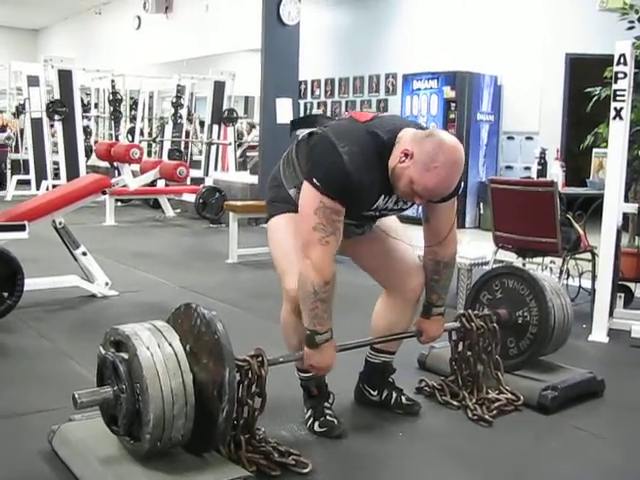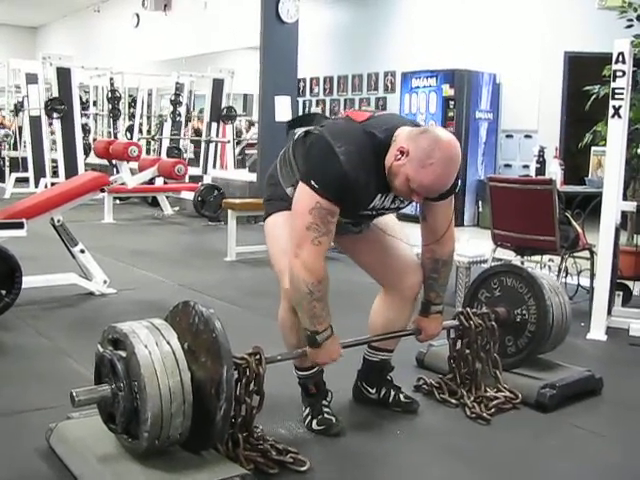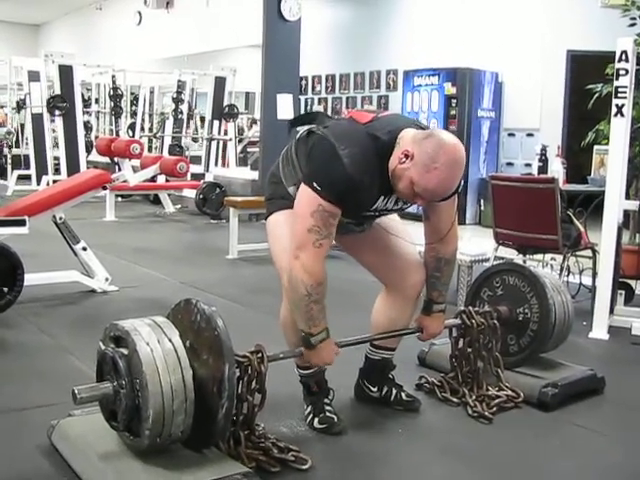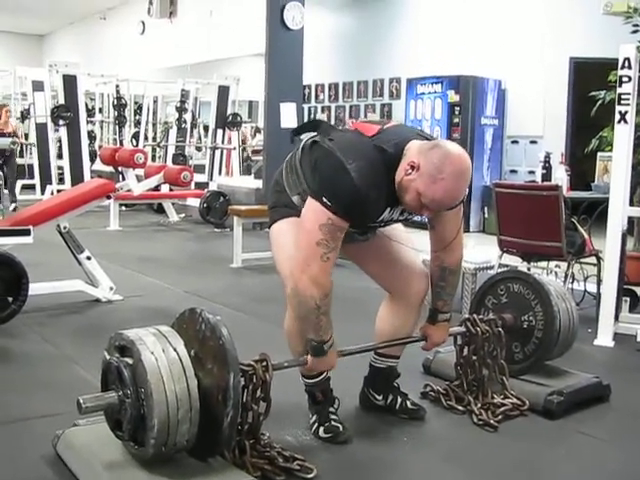
dt=0.5s
person 1, frame 1
left shoulder: (437, 168)
right shoulder: (343, 159)
left elbow: (441, 242)
right elbow: (318, 259)
left wrist: (434, 311)
right wrist: (319, 340)
left hip: (362, 207)
right hip: (296, 196)
left knee: (411, 280)
right knee: (299, 288)
left ankle: (374, 381)
right ankle: (314, 394)
person 1, frame 2
left shoulder: (434, 166)
right shoulder: (339, 160)
left elbow: (439, 240)
right elbow: (306, 257)
left wrist: (433, 309)
right wrist: (320, 337)
left hip: (358, 205)
right hip: (292, 194)
left knee: (409, 277)
right knee: (296, 287)
left ankle: (373, 379)
right ankle: (312, 392)
person 1, frame 3
left shoulder: (437, 166)
right shoulder: (343, 162)
left elbow: (441, 240)
right elbow: (307, 261)
left wrist: (435, 308)
right wrist: (317, 340)
left hip: (360, 204)
right hip: (294, 191)
left knee: (411, 275)
right knee: (298, 286)
left ankle: (374, 378)
right ankle: (314, 391)
person 1, frame 4
left shoulder: (444, 176)
right shoulder: (351, 176)
left elbow: (447, 249)
right elbow: (311, 274)
left wrist: (440, 317)
right wrist: (322, 347)
left hip: (365, 209)
right hip: (299, 198)
left knee: (414, 283)
right knee: (302, 294)
left ankle: (379, 386)
right ankle: (320, 399)
